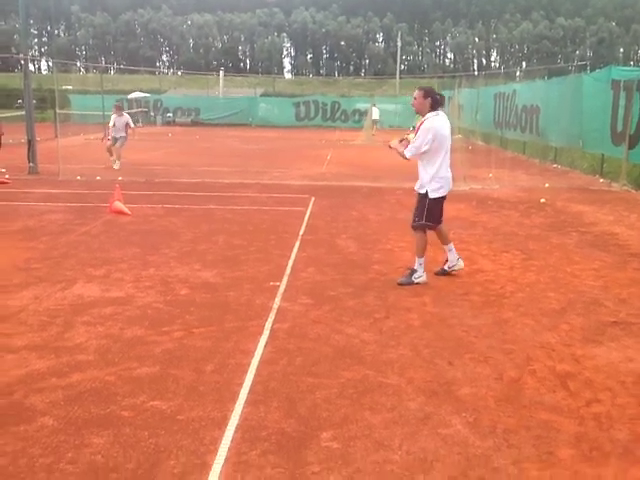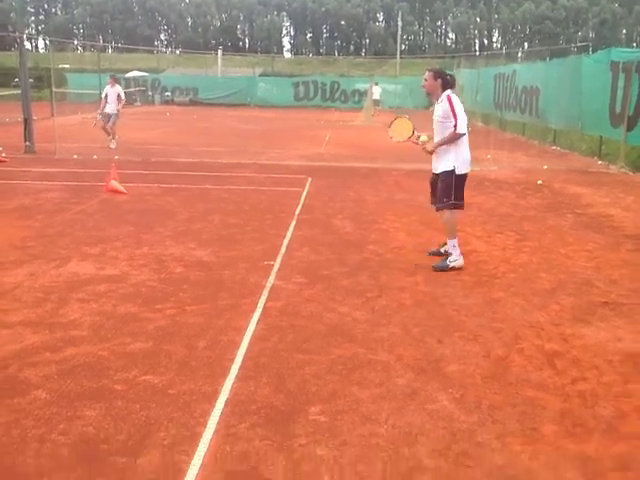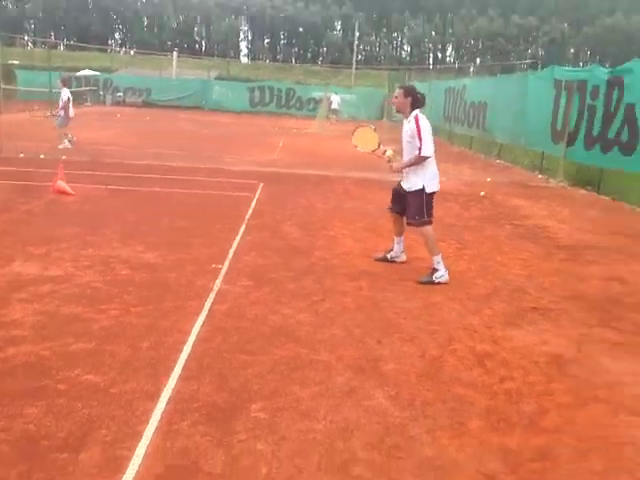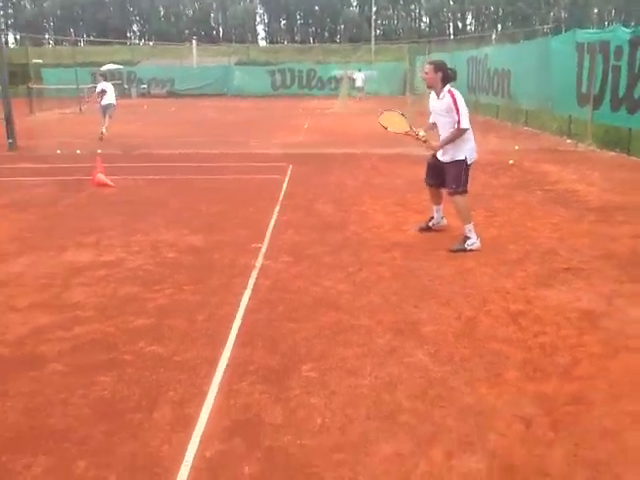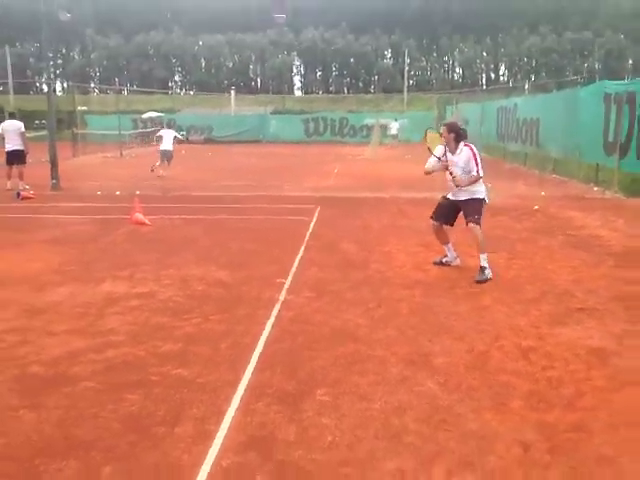
dt=0.4s
person 1, frame 1
left shoulder: (427, 123)
right shoulder: (440, 118)
left elbow: (408, 154)
left wrist: (396, 145)
right wrist: (408, 142)
left hip: (431, 184)
right hip: (438, 181)
left knee: (419, 226)
right knee: (435, 223)
left ankle: (418, 272)
right ankle: (454, 260)
person 1, frame 2
left shoulder: (450, 100)
right shoulder: (439, 102)
left elbow: (460, 130)
left wrist: (435, 145)
right wrist: (429, 142)
left hip: (452, 164)
right hip: (442, 163)
left knee: (446, 207)
right knee: (440, 205)
left ankle: (454, 255)
right ankle: (451, 246)
person 1, frame 3
left shoulder: (419, 121)
right shoulder: (408, 121)
left elbow: (425, 154)
left wrist: (401, 165)
left hip: (422, 182)
right hip: (409, 180)
left knee: (422, 223)
right knee: (396, 211)
left ankle: (440, 271)
right ankle: (397, 251)
person 1, frame 4
left shoulder: (452, 96)
right shoulder: (432, 97)
left elbow: (463, 126)
left wrist: (440, 144)
right wrist: (422, 132)
left hip: (460, 152)
right hip: (444, 152)
left knee: (456, 194)
right knee: (432, 184)
left ankle: (472, 239)
right ankle: (438, 220)
person 1, frame 5
left shoulder: (469, 150)
right shoulder: (441, 150)
left elbow: (478, 175)
right elbow: (427, 170)
left wrist: (464, 182)
right wrist: (439, 167)
left hip: (474, 195)
right hip: (454, 195)
left knee: (473, 226)
right knee: (436, 223)
left ankle: (484, 267)
right ankle: (451, 256)
